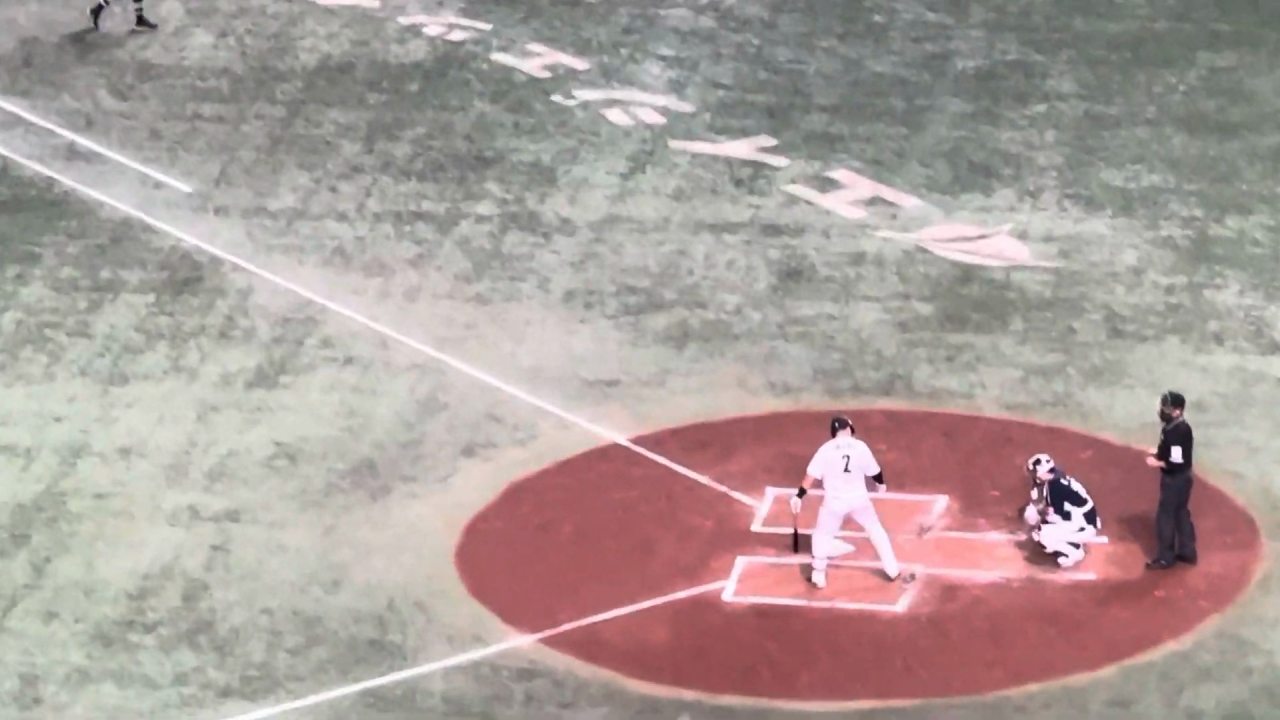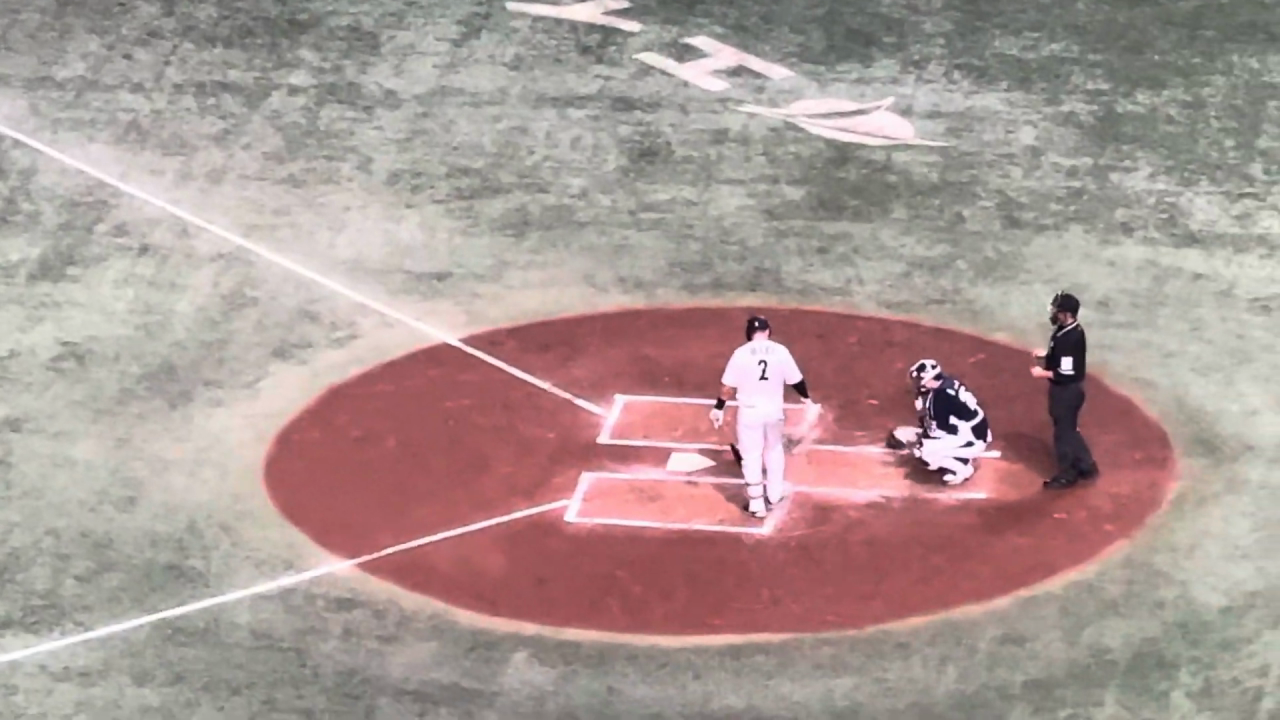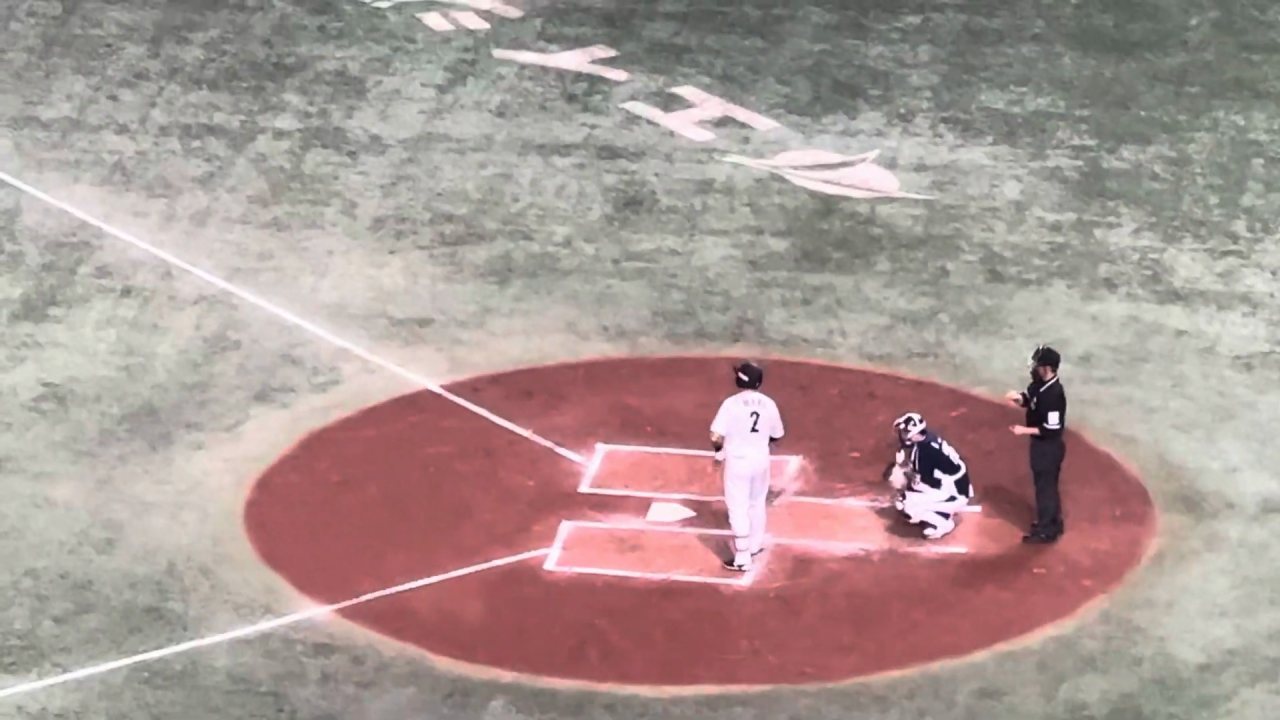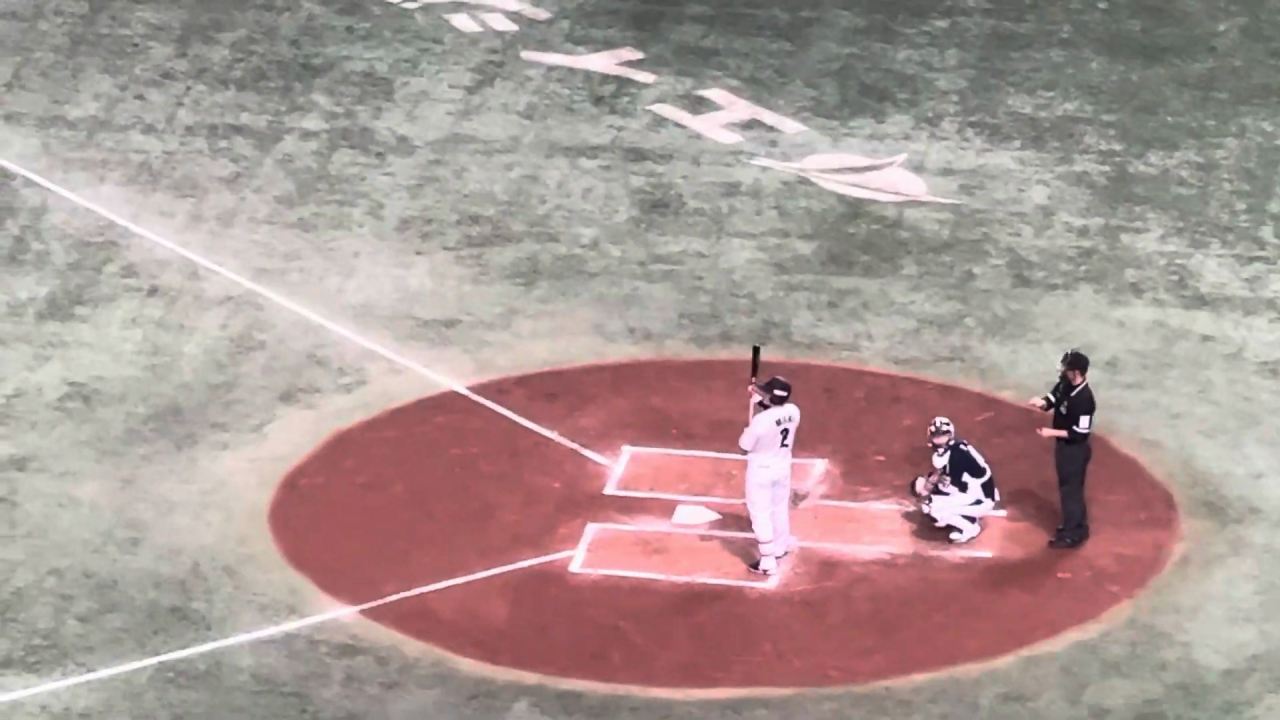
dt=1s
person 1, frame 1
left shoulder: (826, 449)
right shoulder: (861, 446)
left elbow: (811, 476)
right elbow: (874, 472)
left wrist: (798, 496)
right wrist: (881, 484)
left hip: (835, 501)
right hip: (859, 498)
left knee: (822, 537)
right knee: (875, 530)
left ankle: (819, 577)
right ankle: (892, 570)
person 1, frame 2
left shoulder: (741, 353)
right shoulder: (781, 351)
left elbow: (728, 387)
right elbow: (796, 379)
left wrist: (718, 408)
right wrist: (806, 398)
left hip: (749, 411)
right hip: (774, 410)
left knee: (751, 457)
right knee: (774, 449)
left ankle: (757, 505)
right ankle: (774, 495)
person 1, frame 3
left shoulder: (731, 404)
right shoulder: (769, 404)
left elbow: (716, 436)
right elbow: (777, 436)
left wrist: (719, 450)
left hip: (738, 462)
right hip: (761, 460)
left knee: (738, 510)
right knee: (757, 504)
left ankle: (742, 559)
right ankle: (754, 546)
person 1, frame 4
left shoulder: (760, 420)
right shoulder: (794, 412)
left elbow: (744, 447)
left wrist: (747, 432)
right wrist: (760, 400)
left hip: (760, 471)
right hip: (782, 468)
left knee: (760, 515)
right knee: (780, 509)
left ankle: (767, 562)
right ankle: (779, 549)
person 2, frame 1
left shoulder: (1175, 432)
right shoulder: (1181, 427)
left elbow: (1175, 463)
left wrist: (1156, 463)
right wrist: (1159, 452)
left hip: (1175, 479)
right hip: (1181, 477)
left knee: (1165, 516)
right knee: (1181, 514)
left ankle: (1165, 557)
right ankle: (1187, 552)
person 2, frame 2
left shoulder: (1067, 339)
right shoulder: (1071, 330)
left elbow: (1065, 374)
left wrist: (1043, 373)
right wrist: (1046, 355)
left hip: (1066, 391)
right hip: (1070, 389)
left knee: (1063, 432)
right knee: (1068, 429)
left ankle: (1066, 475)
right ankle: (1086, 466)
person 2, frame 3
left shoulder: (1052, 394)
right shoulder: (1039, 382)
left elbow: (1052, 429)
right elbow: (1028, 400)
left wrist: (1024, 430)
right wrist: (1018, 397)
left hip: (1049, 446)
right hip: (1040, 443)
left knee: (1045, 487)
right knee: (1044, 485)
left ankle: (1046, 530)
right ankle: (1053, 523)
person 2, frame 4
left shoulder: (1083, 398)
right shoulder: (1065, 385)
left elbow: (1080, 433)
right elbow: (1052, 400)
left wrist: (1052, 432)
right wrist: (1042, 403)
left hip: (1075, 450)
right hip: (1065, 446)
left knee: (1071, 490)
right knee: (1069, 488)
left ankle: (1072, 535)
right ankle: (1078, 527)
